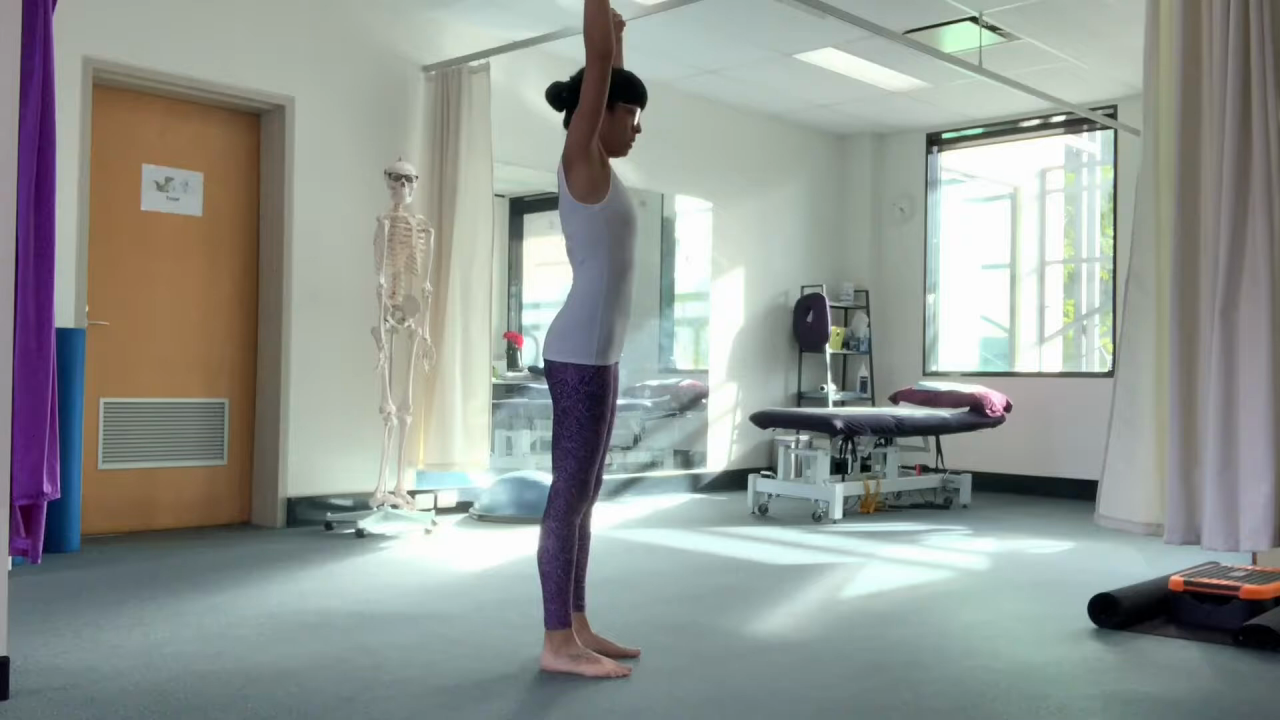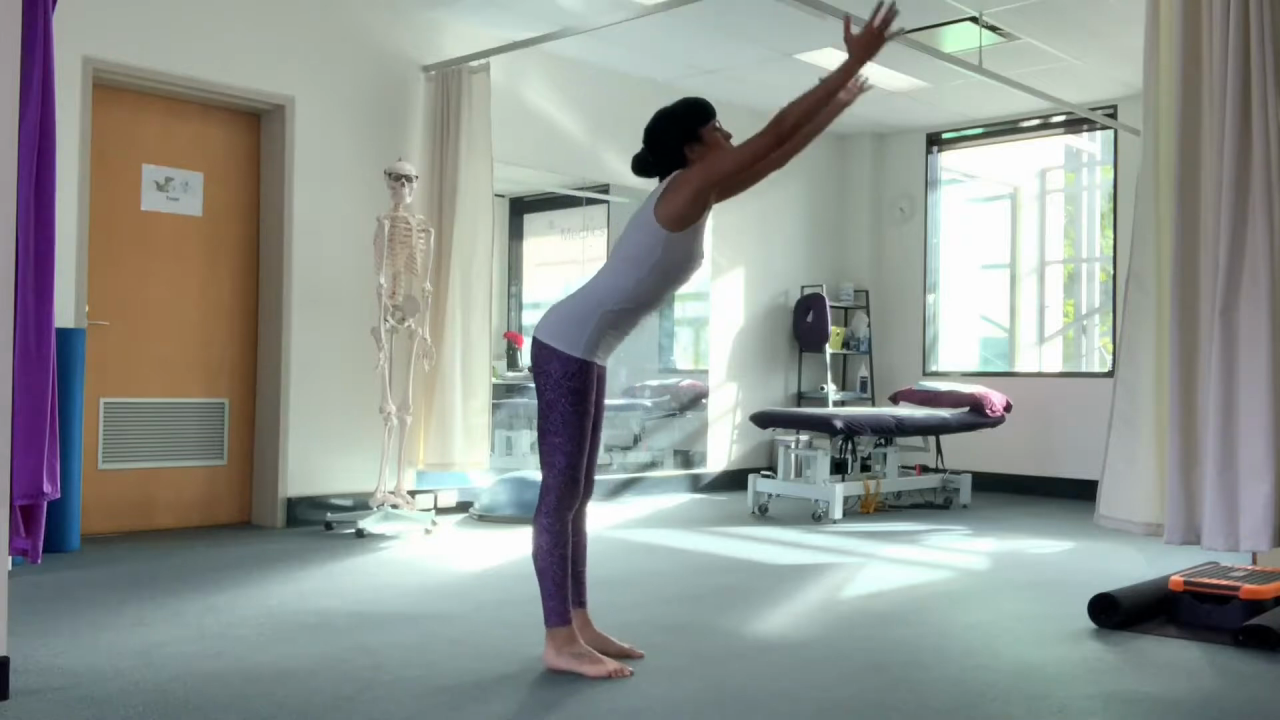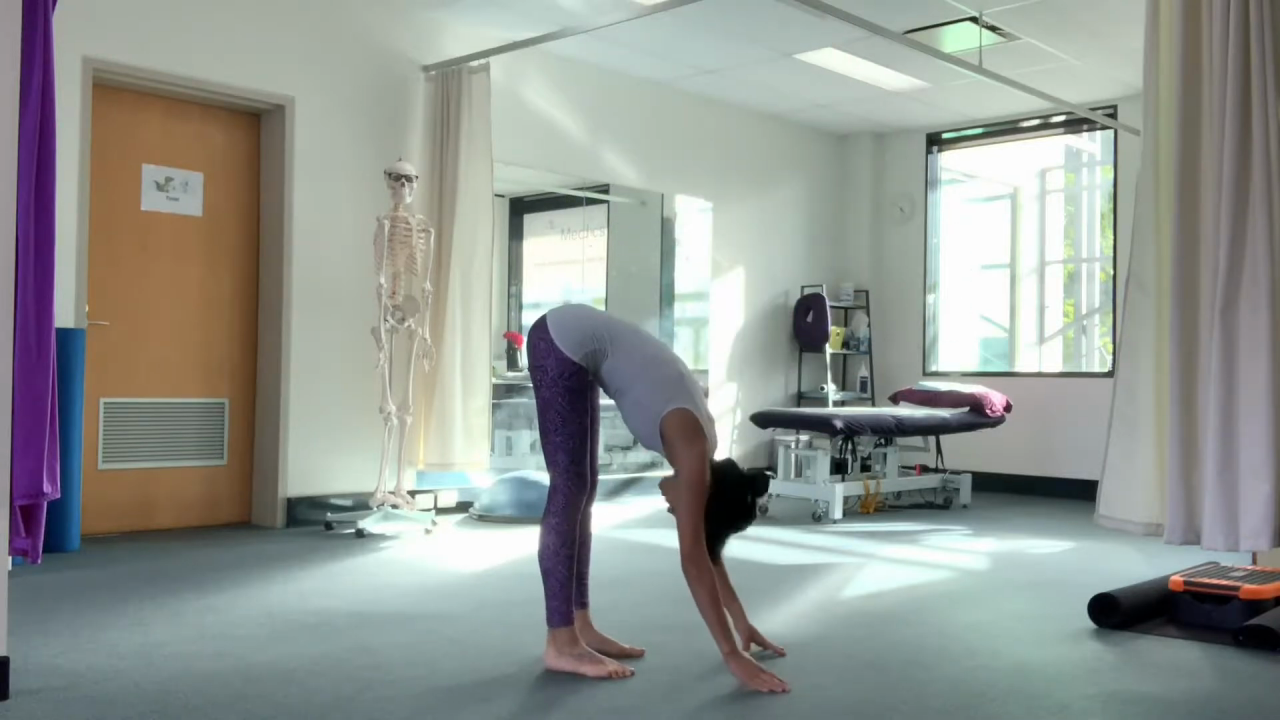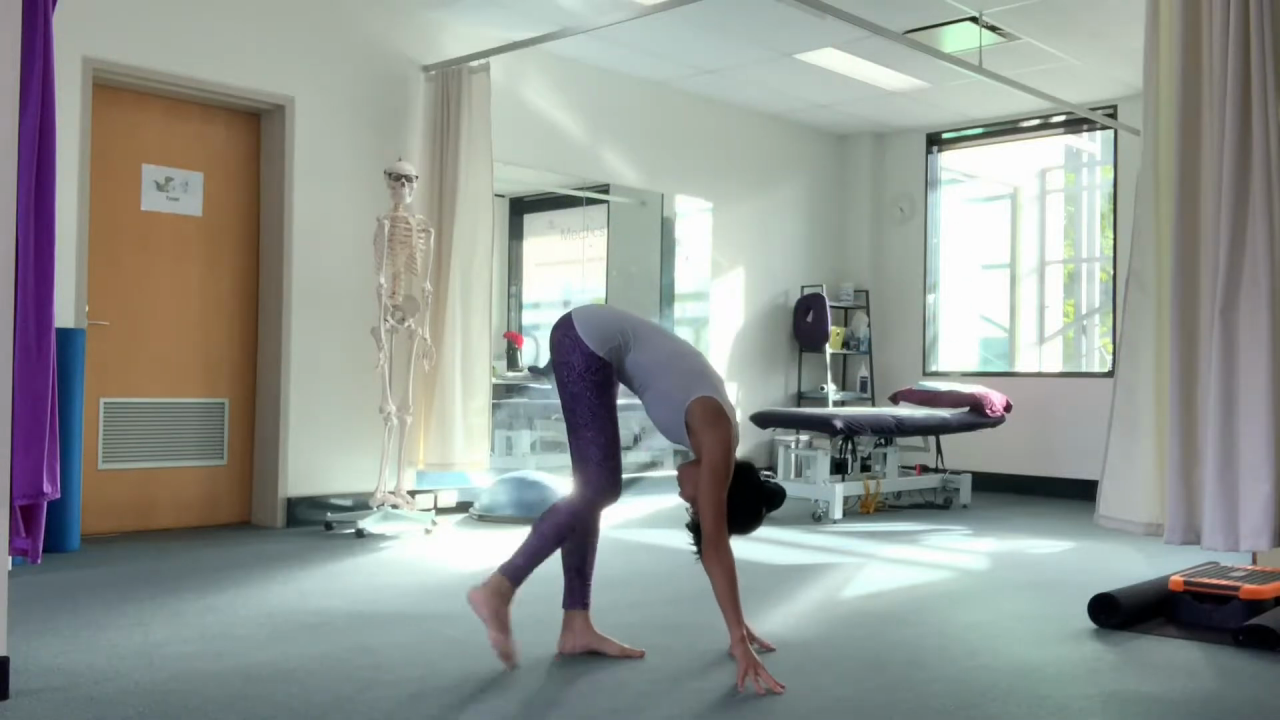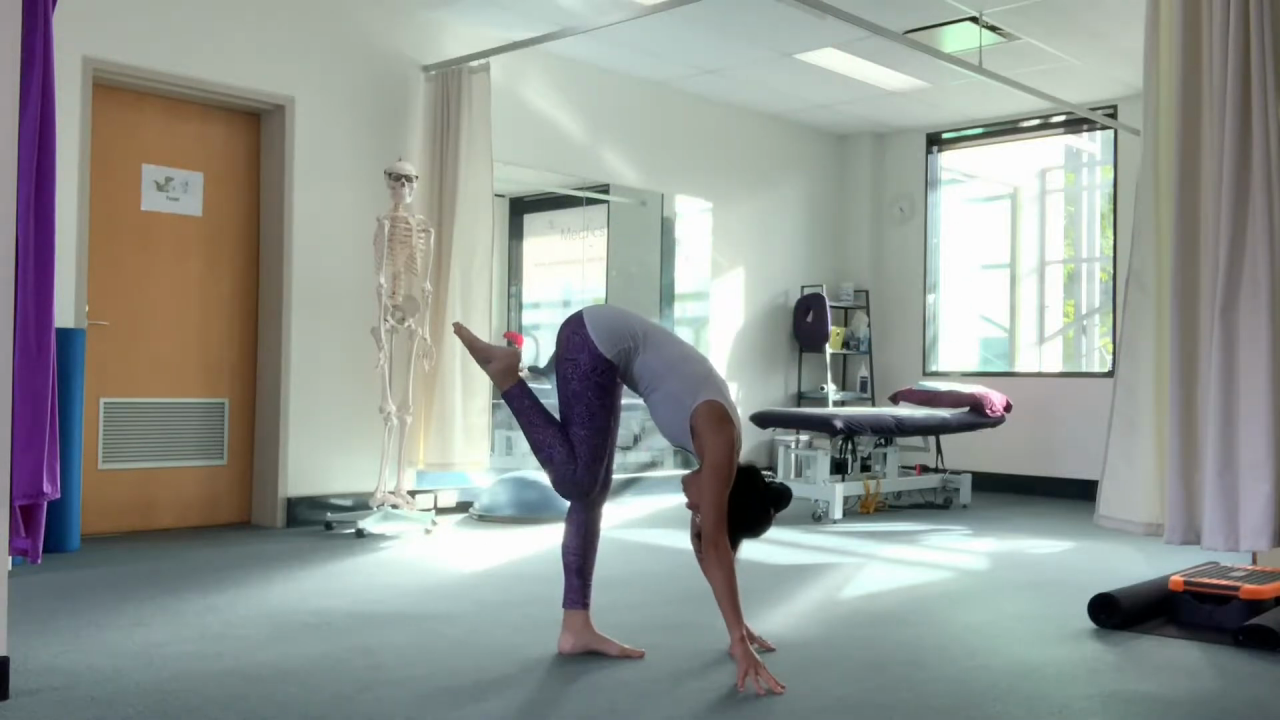
dt=1s
person 1, frame 1
left shoulder: (593, 167)
right shoulder: (579, 160)
left elbow: (609, 71)
right elbow: (596, 64)
left hip: (593, 352)
right hip: (581, 353)
left knee: (582, 496)
right knee: (570, 497)
left ankle: (576, 627)
right ankle: (558, 644)
person 1, frame 2
left shoulder: (697, 193)
right shoulder: (686, 189)
left elbow: (776, 149)
right elbow: (775, 133)
left wrist: (841, 97)
right wrist: (851, 62)
left hip: (583, 352)
right hip: (569, 347)
left knee: (572, 495)
right knee: (563, 496)
left ankle: (578, 622)
right ankle: (562, 642)
person 1, frame 3
left shoulder: (694, 444)
right shoulder: (693, 448)
left elbow: (705, 546)
right elbow: (693, 560)
left wrist: (742, 623)
right wrist: (732, 655)
left hip: (576, 344)
right hip: (565, 342)
left knee: (582, 491)
right knee: (570, 492)
left ankle: (580, 627)
right ankle: (560, 645)
person 1, frame 4
left shoulder: (717, 431)
right shoulder: (716, 440)
left elbow: (713, 540)
right elbow: (713, 542)
left wrist: (737, 626)
right wrist: (739, 640)
left hip: (589, 342)
right hip: (586, 338)
left knee: (594, 488)
right knee: (598, 490)
left ankle: (576, 628)
right ankle: (497, 590)
person 1, frame 5
left shoulder: (718, 437)
right shoulder: (719, 440)
left elbow: (706, 540)
right elbow: (713, 543)
left wrist: (736, 630)
right wrist: (739, 638)
left hip: (606, 350)
right hip: (596, 337)
left knee: (591, 491)
right knee: (577, 481)
left ankle: (577, 629)
